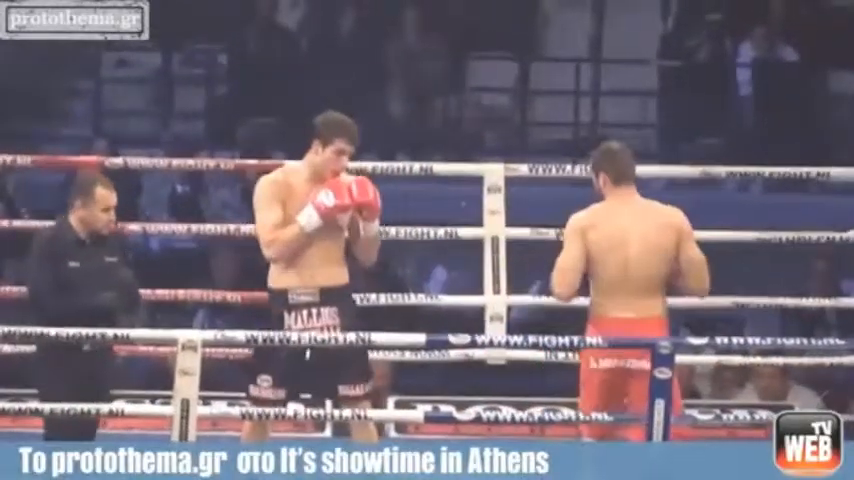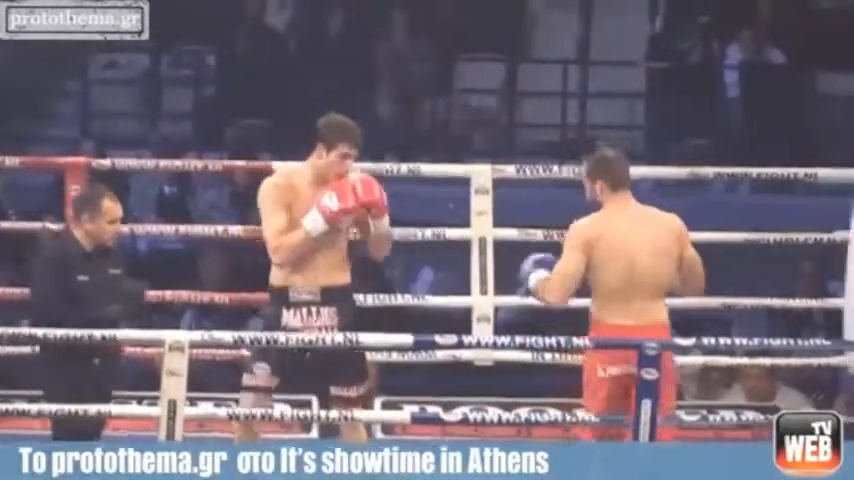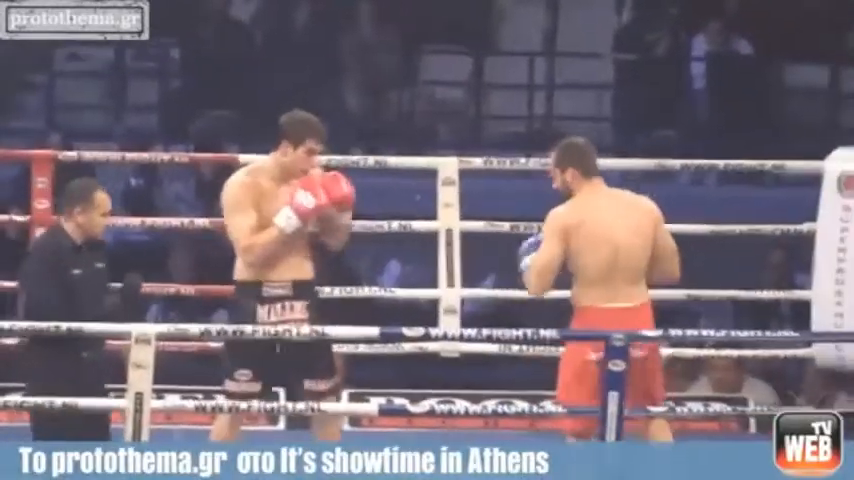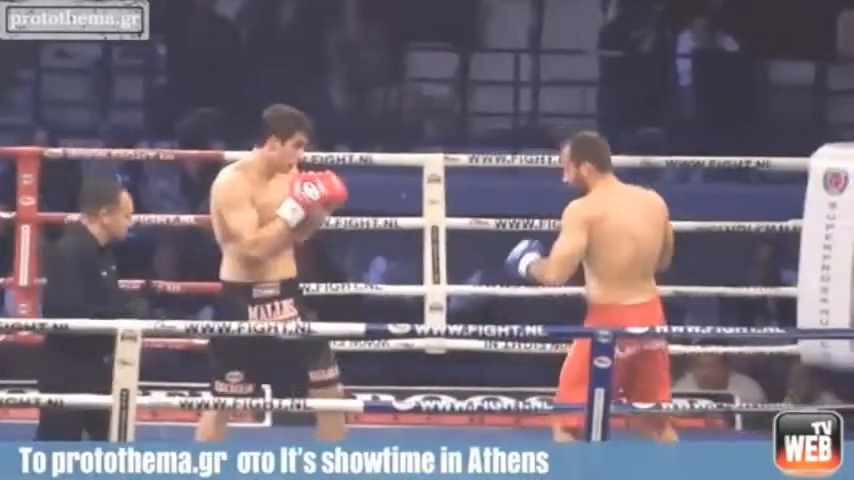
dt=0.2s
person 1, frame 1
left shoulder: (350, 187)
right shoulder: (274, 185)
left elbow: (367, 257)
right elbow: (272, 248)
left wrist: (371, 219)
right wrist: (316, 212)
left hip: (336, 302)
right hip: (287, 304)
left knee: (359, 410)
person 1, frame 2
left shoulder: (356, 185)
right shoulder: (278, 187)
left elbow: (380, 252)
right elbow: (279, 253)
left wrist: (379, 216)
right wrist: (321, 216)
left hip: (335, 301)
right hip: (287, 303)
left knee: (349, 411)
right knee: (253, 404)
person 1, frame 3
left shoulder: (316, 180)
right shoulder: (242, 185)
left elbow: (334, 242)
right elbow: (249, 252)
left wrist: (342, 211)
right wrist: (293, 215)
left hip: (301, 296)
right hip: (255, 298)
left knee: (324, 403)
right knee: (235, 404)
person 1, frame 4
left shoulder: (290, 174)
right shoulder: (232, 182)
right elbow: (256, 246)
left wrist: (321, 209)
right wrist: (295, 206)
left hip: (286, 294)
right hip: (243, 299)
left knee: (329, 390)
right knee: (223, 401)
person 2, frame 1
left shoulder: (583, 222)
right shoulder: (672, 220)
left elbow: (563, 289)
right elbow: (700, 285)
left hip: (603, 336)
right hip: (651, 337)
left knee: (596, 435)
person 2, frame 2
left shoulder: (585, 231)
right shoulder: (672, 226)
left elbow: (555, 296)
right elbow: (696, 284)
left wrist: (535, 276)
right hip: (653, 342)
left knee: (601, 438)
person 2, frame 3
left shoulder: (564, 217)
right shoulder: (647, 207)
left elbow: (538, 284)
right elbow: (671, 272)
left wrist: (528, 261)
left hip: (593, 327)
right hip: (639, 323)
left knee: (578, 429)
right knee: (652, 415)
person 2, frame 4
left shoulder: (584, 210)
right shoulder: (654, 203)
left elbow: (555, 274)
left wrist: (525, 261)
left hip: (608, 323)
right hip: (649, 319)
left knee: (568, 423)
right knee: (655, 419)
person 3, frame 1
left shoulder: (111, 244)
right shoulder: (48, 244)
left elbow: (129, 300)
right elbow: (44, 305)
left wrist: (124, 292)
right wrist: (96, 303)
left hip: (98, 354)
right hip: (60, 355)
left knee: (83, 433)
right knee: (62, 434)
person 3, frame 2
left shoulder: (111, 256)
right shoulder: (53, 257)
left elbow: (122, 306)
right elbow: (48, 318)
left wrist: (132, 300)
right wrist: (103, 316)
left hip: (102, 365)
right hip: (66, 368)
left knee: (86, 437)
right knee: (73, 440)
person 3, frame 3
left shoulder: (94, 248)
right shoulder: (44, 253)
right elbow: (45, 316)
left wrist: (123, 298)
right wrist: (103, 311)
left hip: (87, 361)
right hip: (53, 365)
left knee: (95, 439)
right knee: (56, 440)
person 3, frame 4
left shoulder: (100, 250)
right shoulder: (69, 253)
right elbow: (75, 317)
left wrist: (128, 308)
right wrist: (128, 313)
left hip: (99, 366)
right hip: (68, 370)
